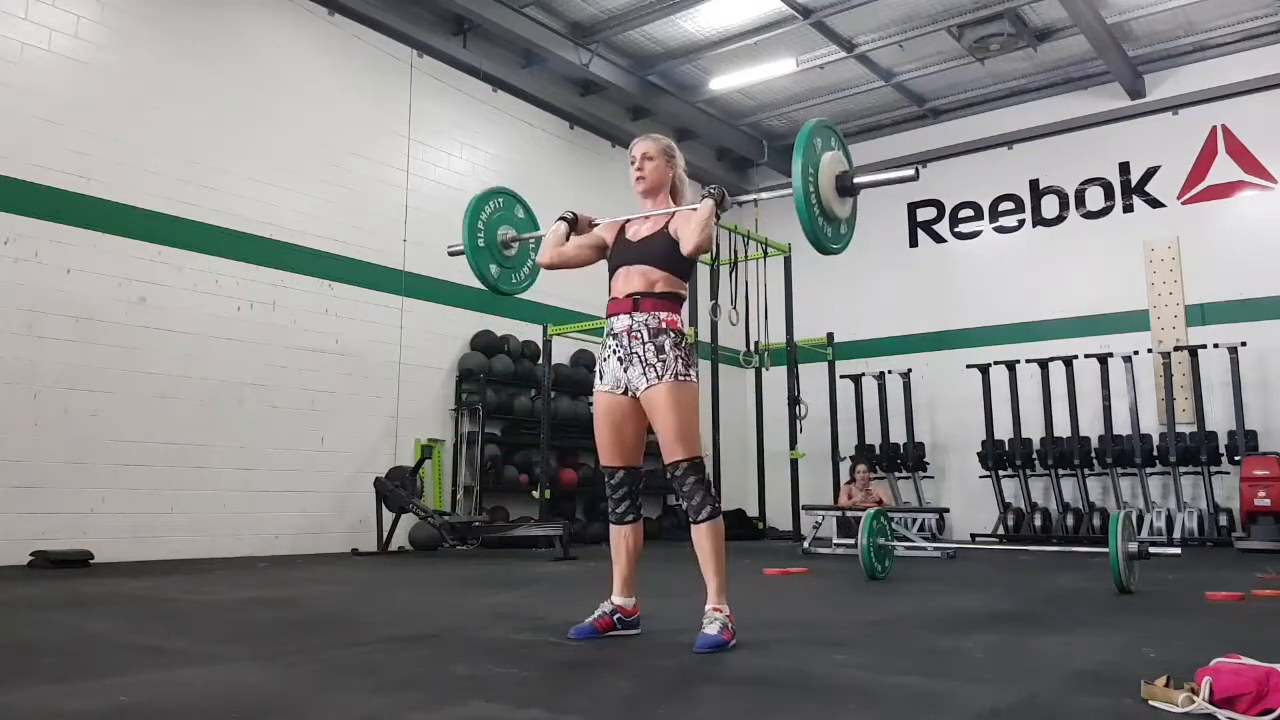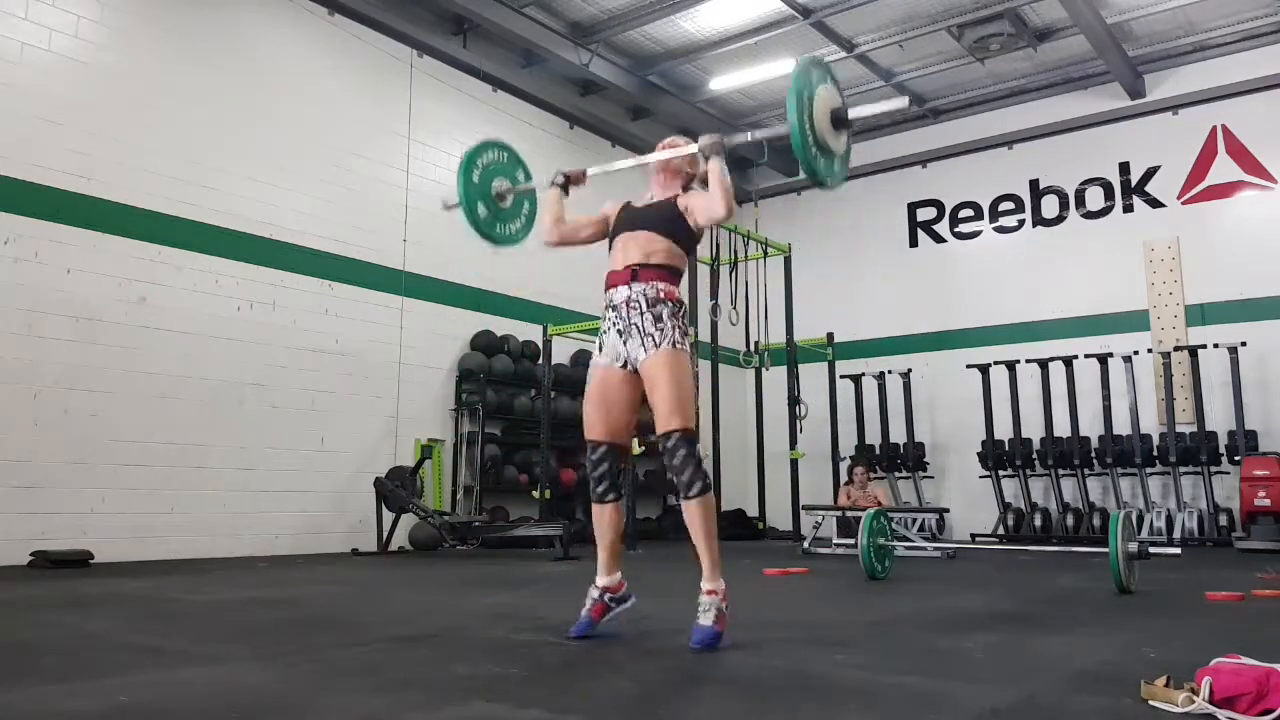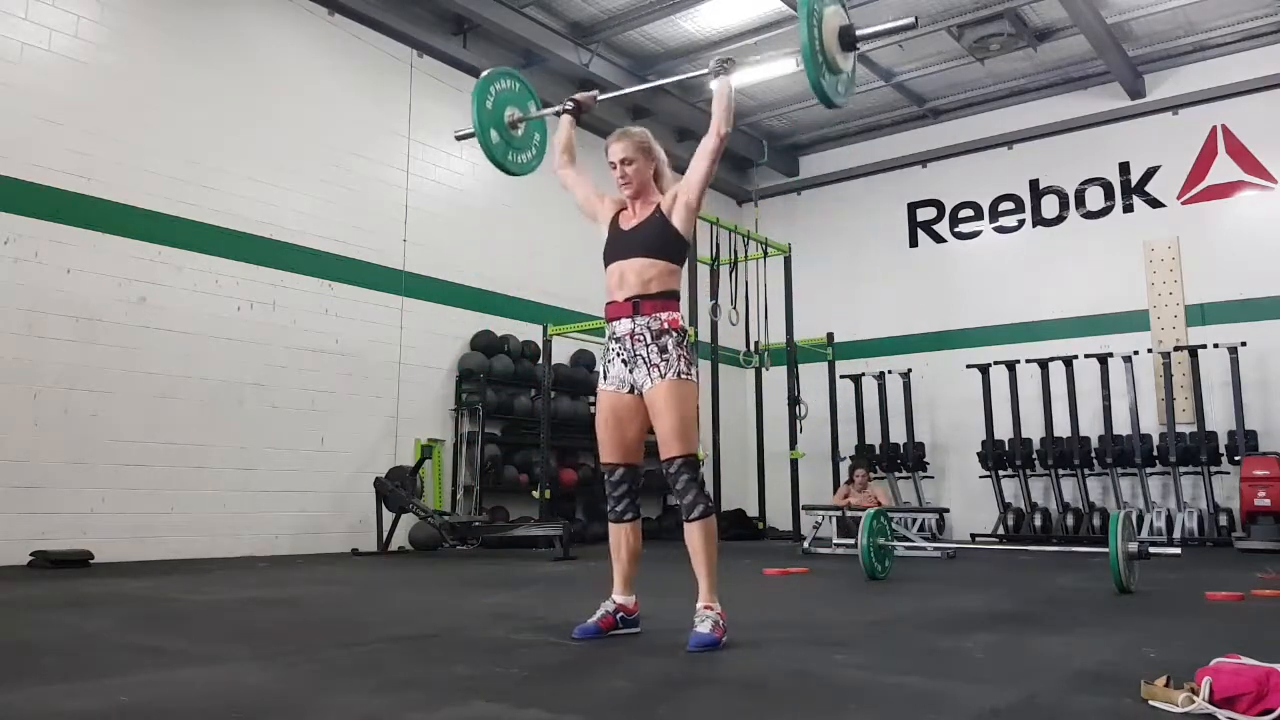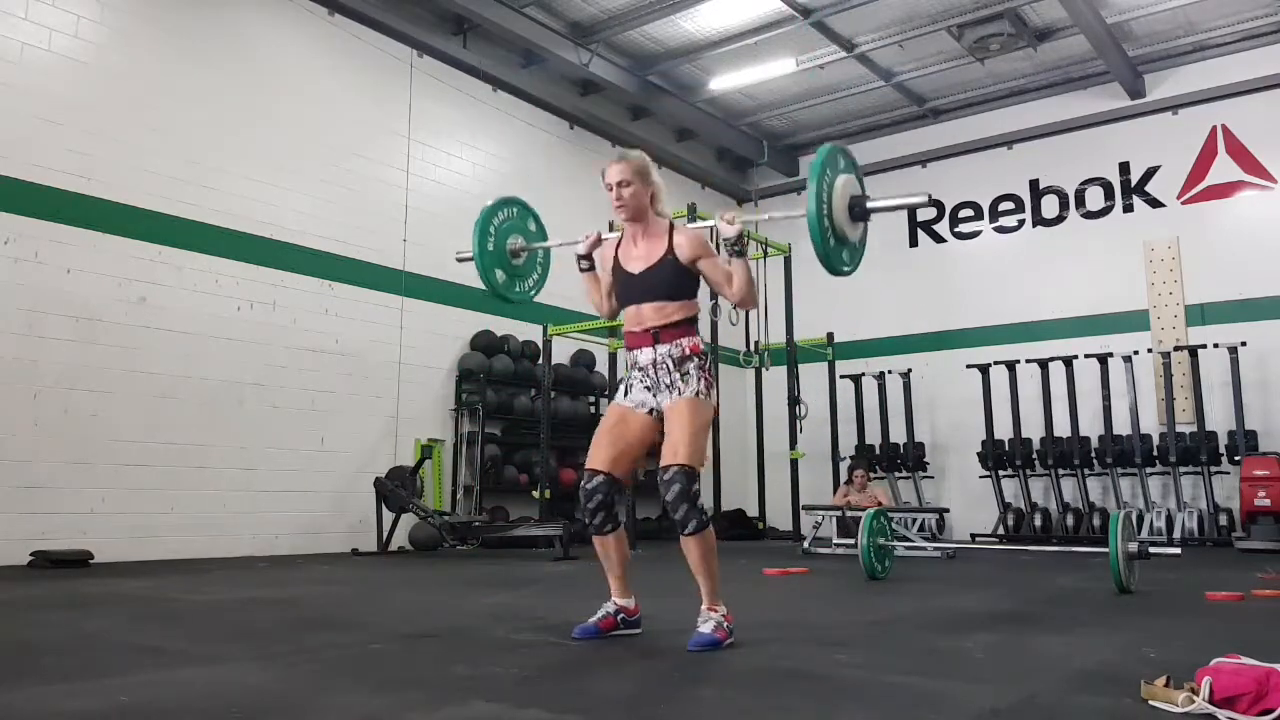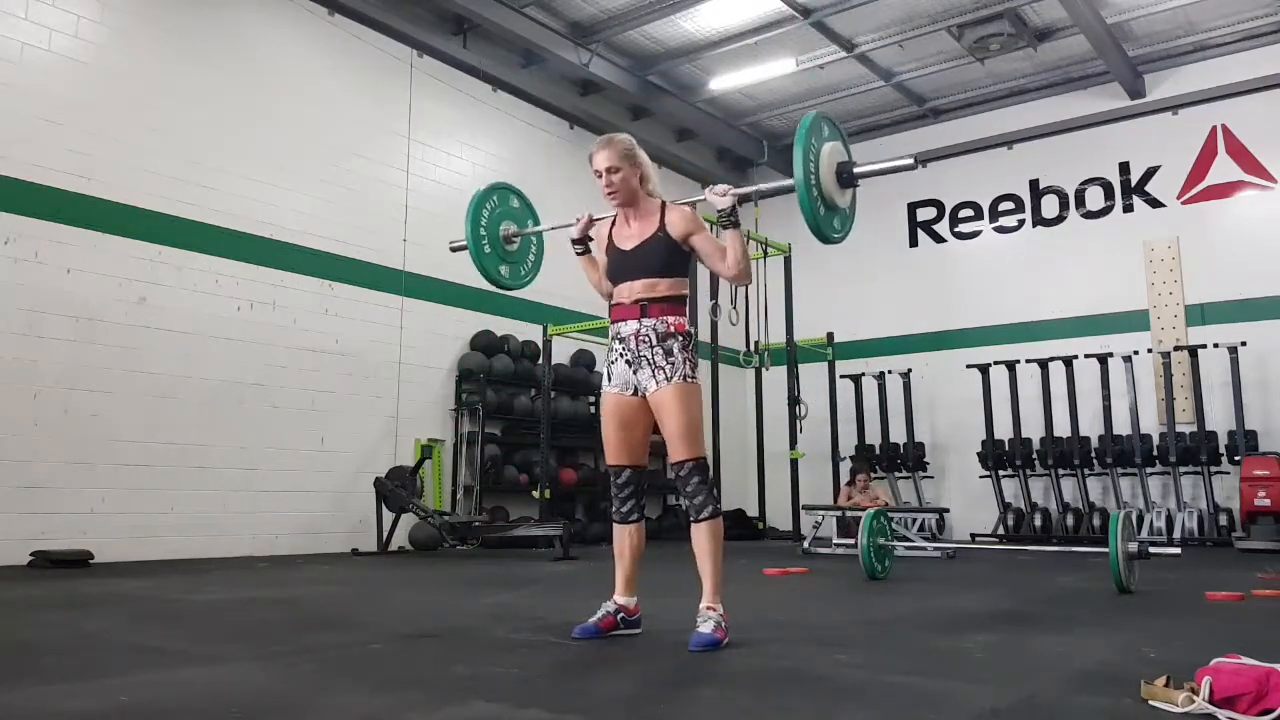
dt=0.5s
person 1, frame 1
left shoulder: (682, 218)
right shoulder: (614, 228)
left elbow: (696, 243)
right elbow: (547, 257)
left wrist: (711, 203)
right wrist: (569, 226)
left hip: (661, 344)
right hip: (615, 347)
left knee: (686, 476)
right knee: (619, 485)
left ankle: (717, 611)
right ankle: (622, 604)
person 1, frame 2
left shoulder: (690, 201)
right shoulder: (622, 208)
left elbow: (719, 209)
right elbow: (556, 234)
left wrist: (714, 159)
right wrist: (559, 189)
left hip: (660, 316)
right hip: (616, 323)
left knee: (677, 449)
right knee: (600, 458)
left ankle: (713, 592)
right ankle: (610, 583)
person 1, frame 3
left shoulder: (678, 202)
right shoulder: (610, 211)
left elbow: (717, 134)
right elbow: (563, 163)
left wrist: (722, 79)
right wrist: (571, 112)
left hip: (662, 340)
right hip: (616, 346)
left knee: (682, 474)
right knee: (617, 483)
left ankle: (709, 609)
right ankle: (622, 602)
person 1, frame 4
left shoulder: (685, 240)
right shoulder: (612, 250)
left elbow: (745, 297)
left wrist: (735, 244)
right wrist: (586, 262)
left hip: (682, 371)
right hip: (636, 375)
left knee: (678, 488)
right knee: (595, 491)
left ankle: (714, 610)
right ankle: (622, 603)
person 1, frame 5
left shoulder: (678, 217)
right shoulder: (608, 232)
left elbow: (736, 272)
left wrist: (728, 215)
right wrist: (580, 244)
left hip: (667, 346)
right hip: (621, 352)
left knee: (691, 475)
right knee: (623, 483)
left ankle: (712, 610)
right ankle: (624, 603)
